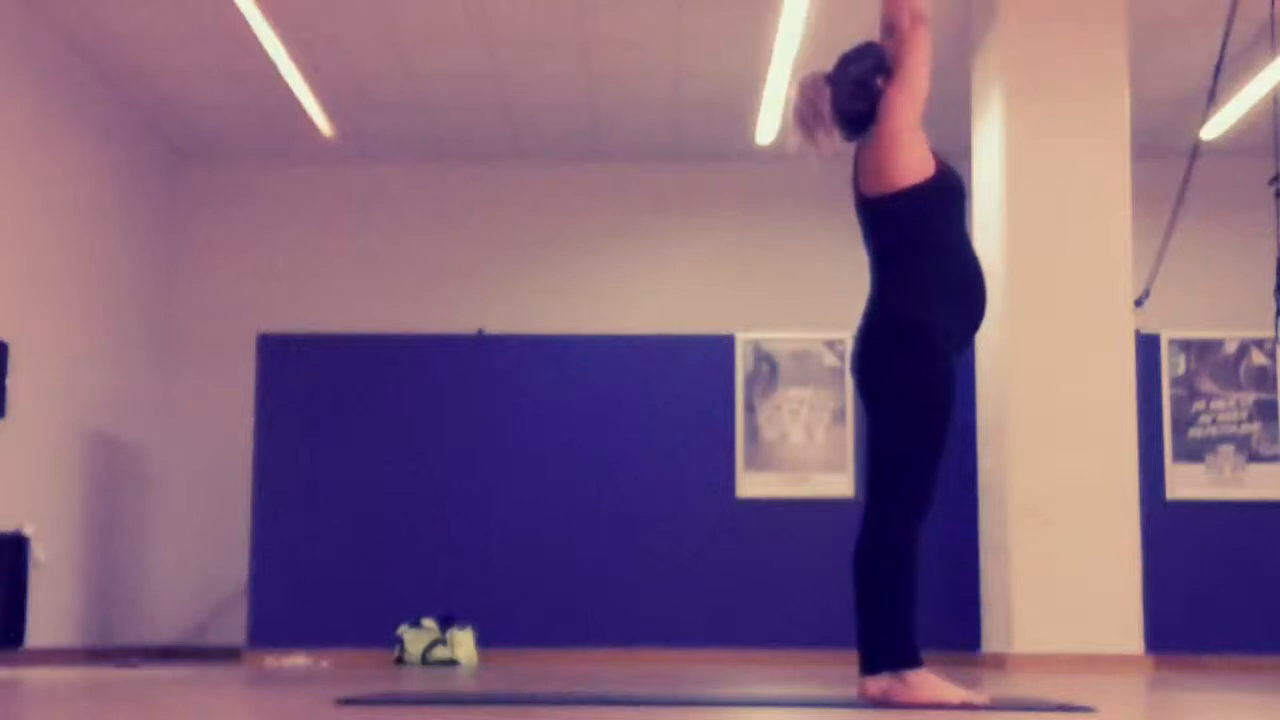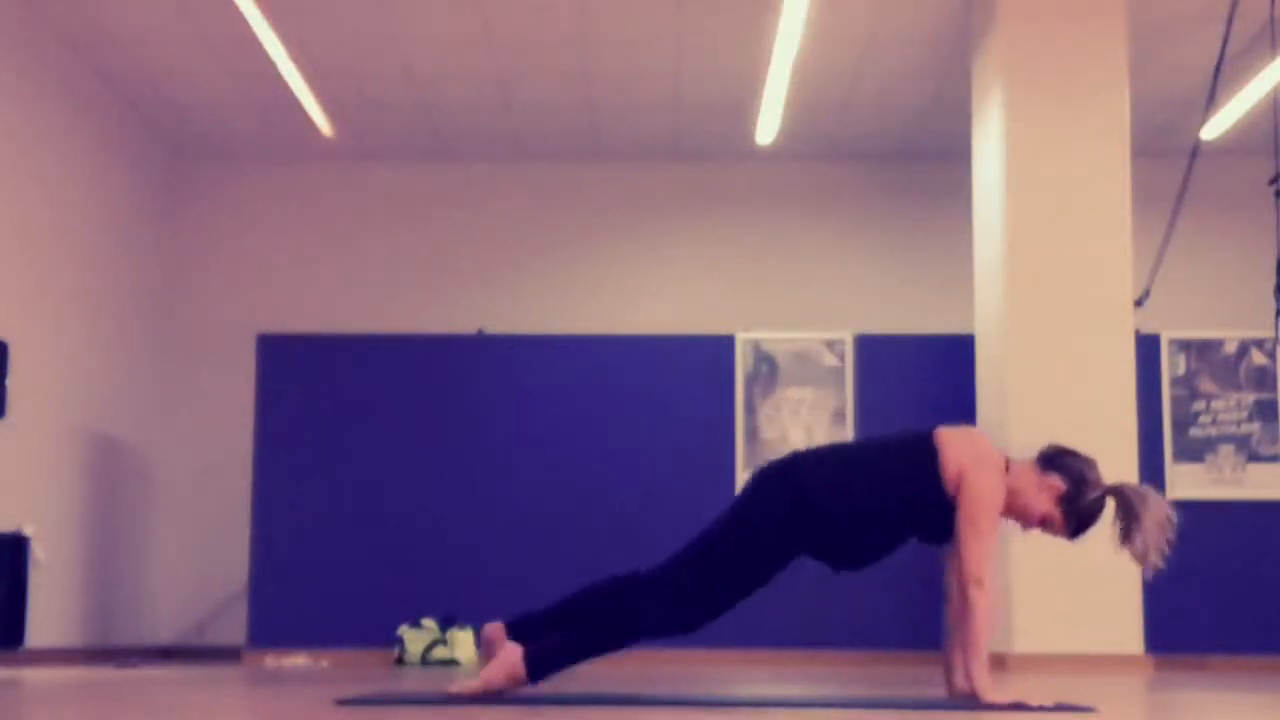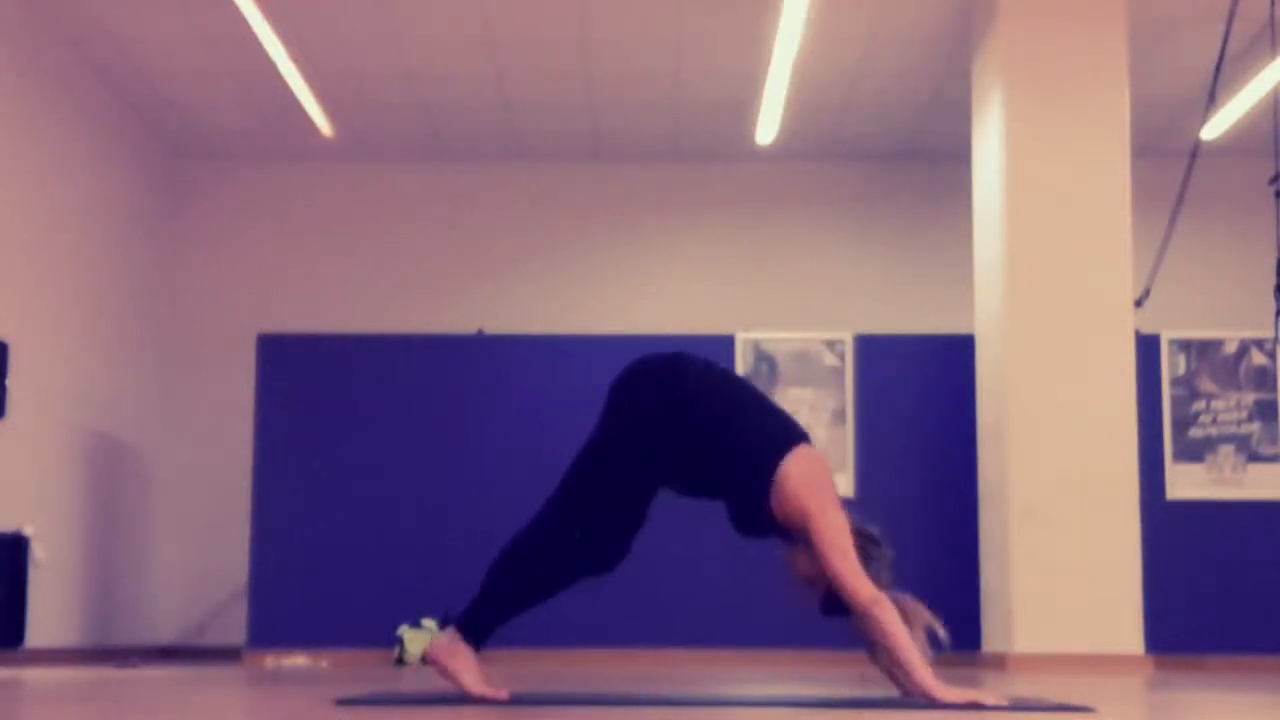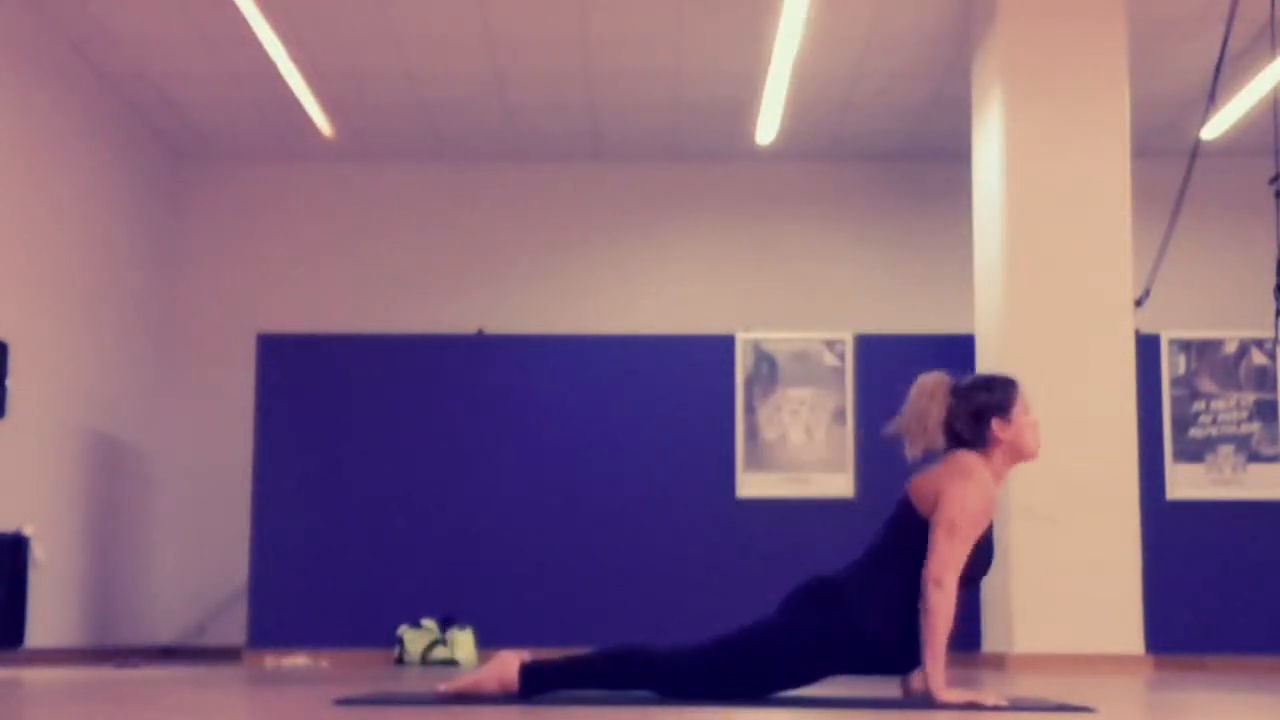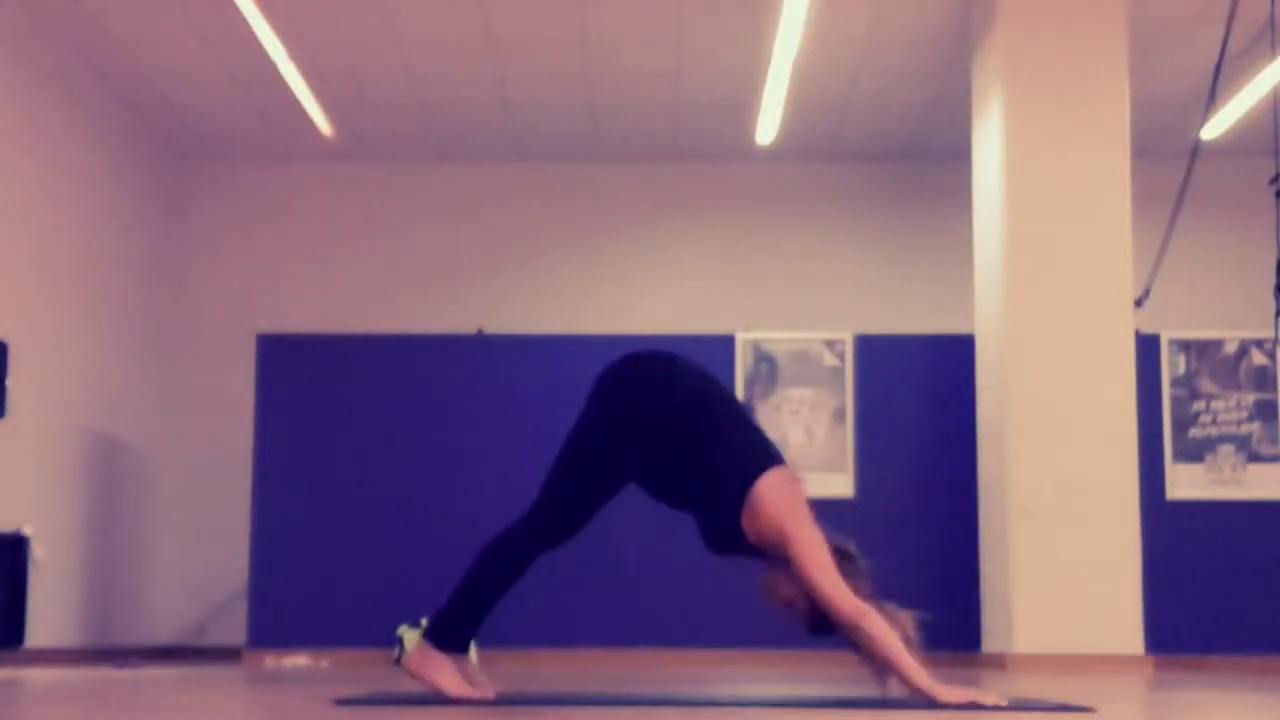
dt=1s
person 1, frame 1
left shoulder: (895, 153)
right shoulder: (891, 143)
left hip: (909, 351)
right hip: (910, 349)
left knee: (895, 509)
right knee: (899, 508)
left ankle: (883, 667)
right ankle: (897, 671)
person 1, frame 2
left shoulder: (975, 476)
right shoulder: (985, 471)
left elbow: (958, 585)
right elbow: (975, 583)
left wrist: (958, 677)
right wrist: (982, 685)
left hip: (797, 497)
right hip: (794, 503)
left knee: (670, 596)
right knee: (673, 598)
left ankle: (515, 636)
right ankle: (524, 656)
person 1, frame 3
left shoulder: (817, 508)
right shoulder: (814, 509)
left elbow: (871, 604)
right elbow: (869, 603)
left wrist: (917, 681)
right wrist: (933, 689)
left hip: (675, 407)
right hip: (660, 402)
left knee: (598, 550)
right knee: (561, 531)
left ankle: (461, 638)
right ankle: (455, 639)
person 1, frame 4
left shoulder: (959, 473)
right shoulder: (971, 479)
left elbow: (930, 580)
right elbow: (939, 581)
left wrist: (921, 667)
right wrist: (936, 679)
left hip: (840, 621)
right hip: (836, 627)
left knee: (682, 669)
right knee: (680, 674)
left ankle: (528, 666)
right ankle: (521, 674)
person 1, frame 5
left shoulder: (790, 532)
right shoulder: (788, 527)
left elbow: (855, 609)
right elbow: (854, 613)
left wrist: (897, 664)
right wrist: (934, 688)
left hip: (668, 405)
right hip: (646, 398)
left knee: (547, 527)
right knee: (548, 524)
left ankle: (447, 648)
right ankle: (437, 649)
